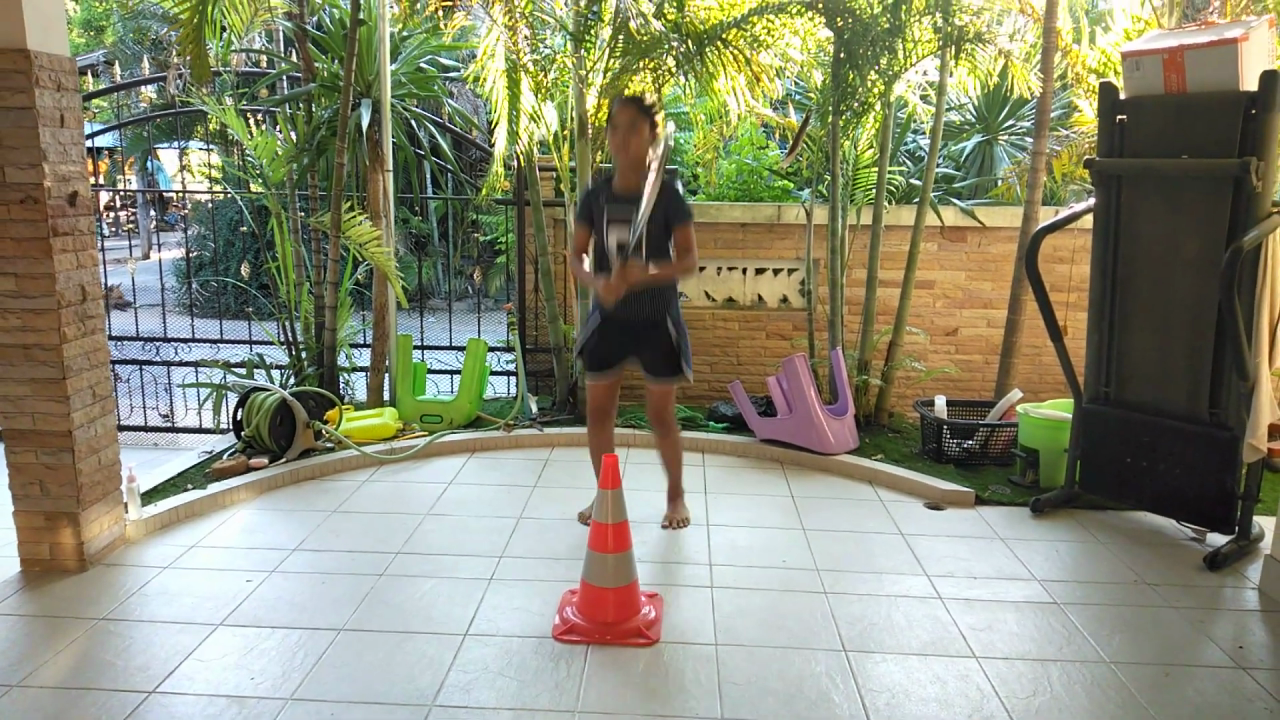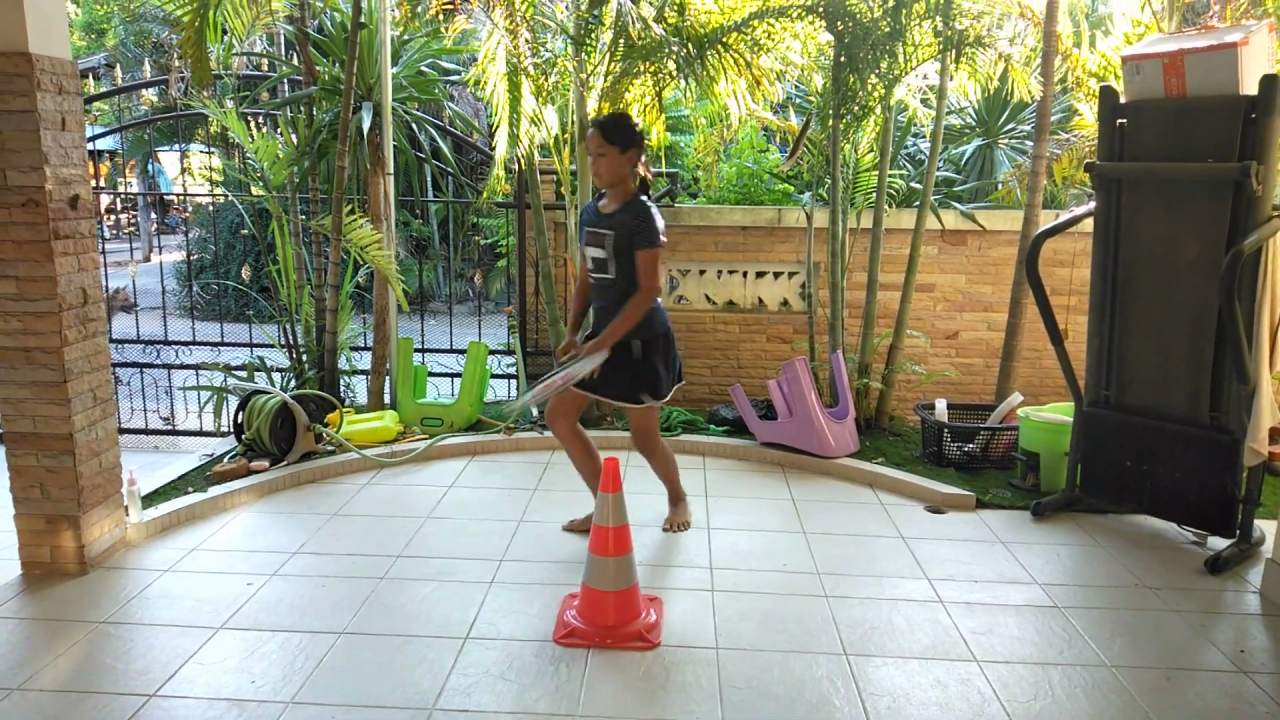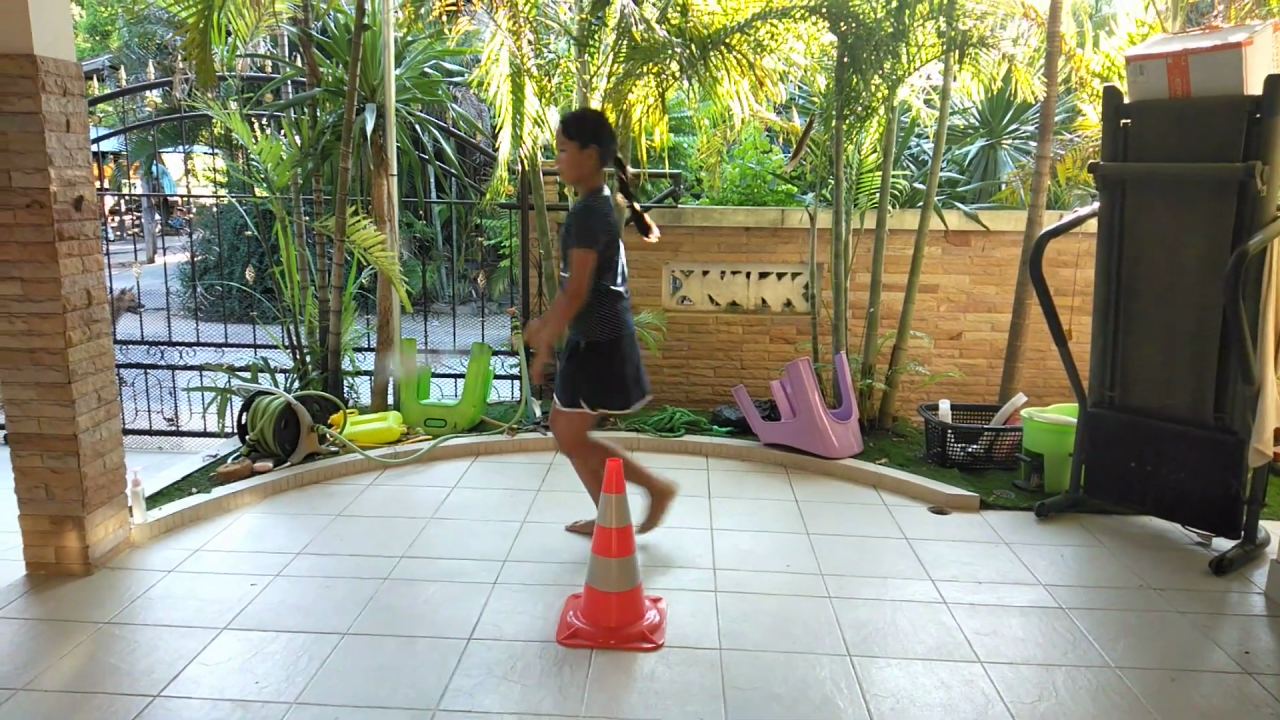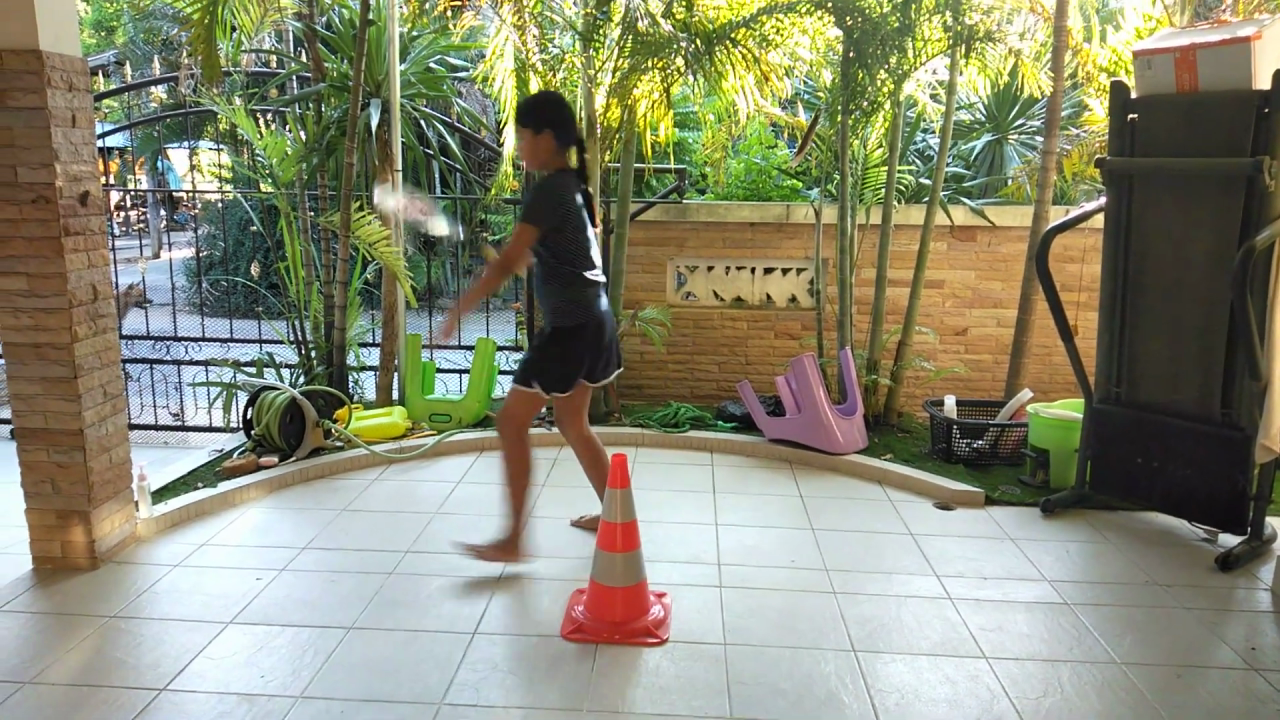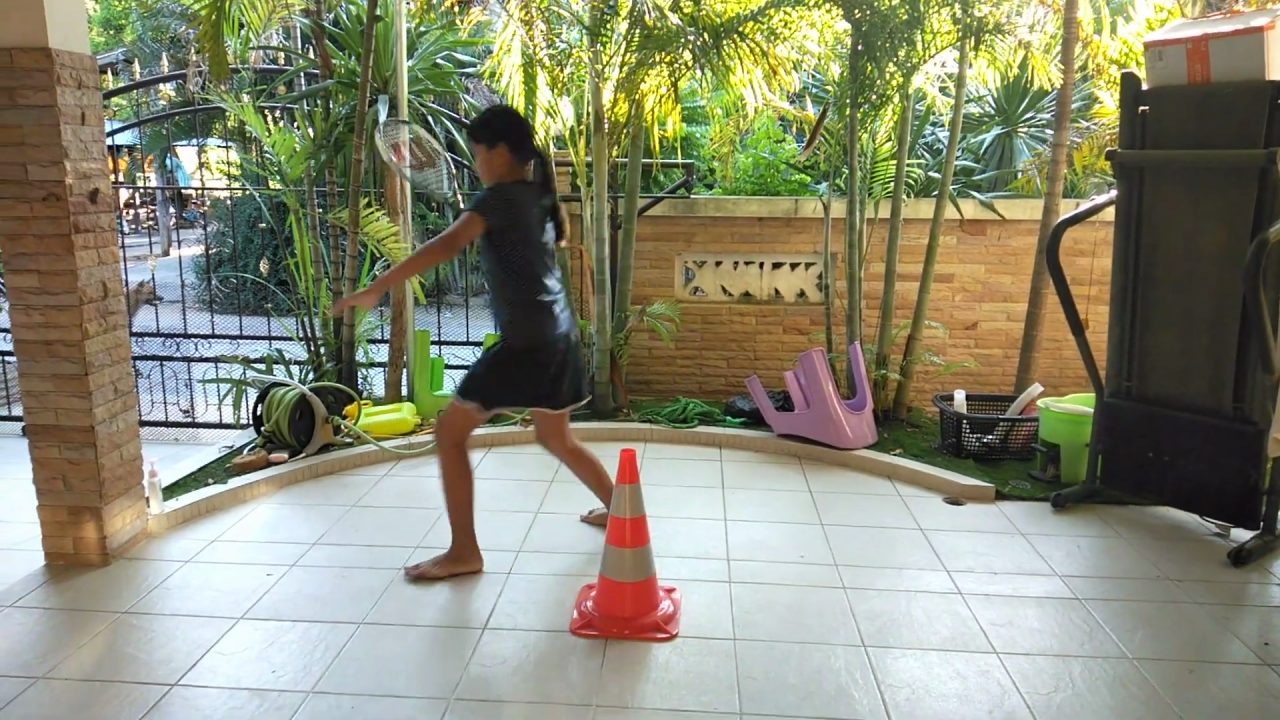
dt=0.2s
person 1, frame 1
left shoulder: (668, 195)
right shoulder: (596, 195)
left elbow: (687, 261)
right elbow: (577, 255)
left wrist: (643, 276)
right wrist: (596, 283)
left hip: (657, 318)
right hip: (610, 317)
left knee: (660, 416)
right knee: (598, 411)
left ankle: (675, 495)
person 1, frame 2
left shoulder: (641, 214)
right shoulder: (591, 212)
left elbow: (649, 290)
left wrist: (604, 340)
right wrist: (574, 334)
left hip: (641, 339)
right hip: (602, 337)
left knee: (644, 436)
right knee: (558, 415)
left ankle: (677, 498)
person 1, frame 3
left shoulder: (589, 212)
right shoulder: (591, 207)
left elbow: (577, 291)
left wrist: (545, 339)
right wrist: (543, 326)
left hip: (600, 341)
right hip: (589, 338)
left knee: (573, 437)
right knee: (563, 430)
left ankle: (655, 488)
person 1, frame 4
left shoulder: (546, 191)
right shoulder: (574, 184)
left elbow: (508, 262)
left wrist: (460, 308)
left hip: (572, 326)
right hip: (590, 318)
left knee: (511, 422)
right knee: (572, 422)
left ankle: (513, 538)
person 1, frame 5
left shoulder: (499, 198)
right shoulder: (537, 197)
left elbow: (445, 246)
left wrist: (377, 287)
left hip: (523, 345)
right hip: (554, 338)
left knee: (448, 432)
right knee: (556, 438)
left ankle: (464, 551)
